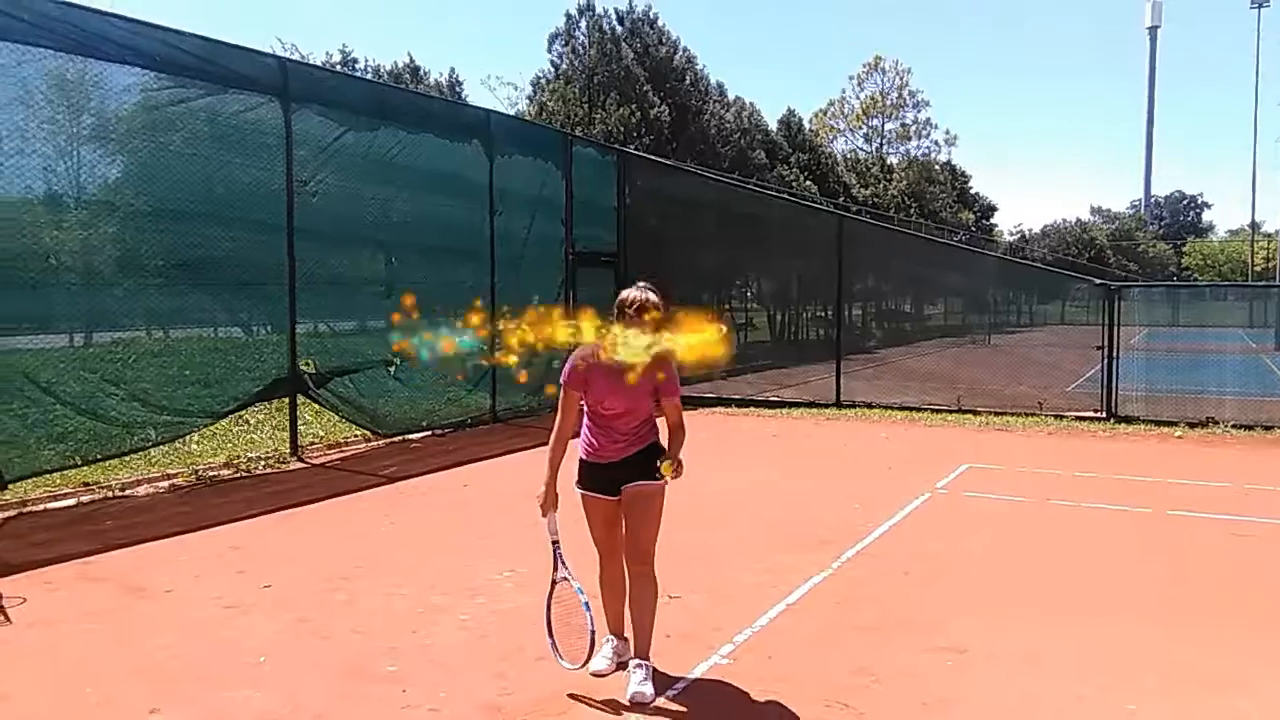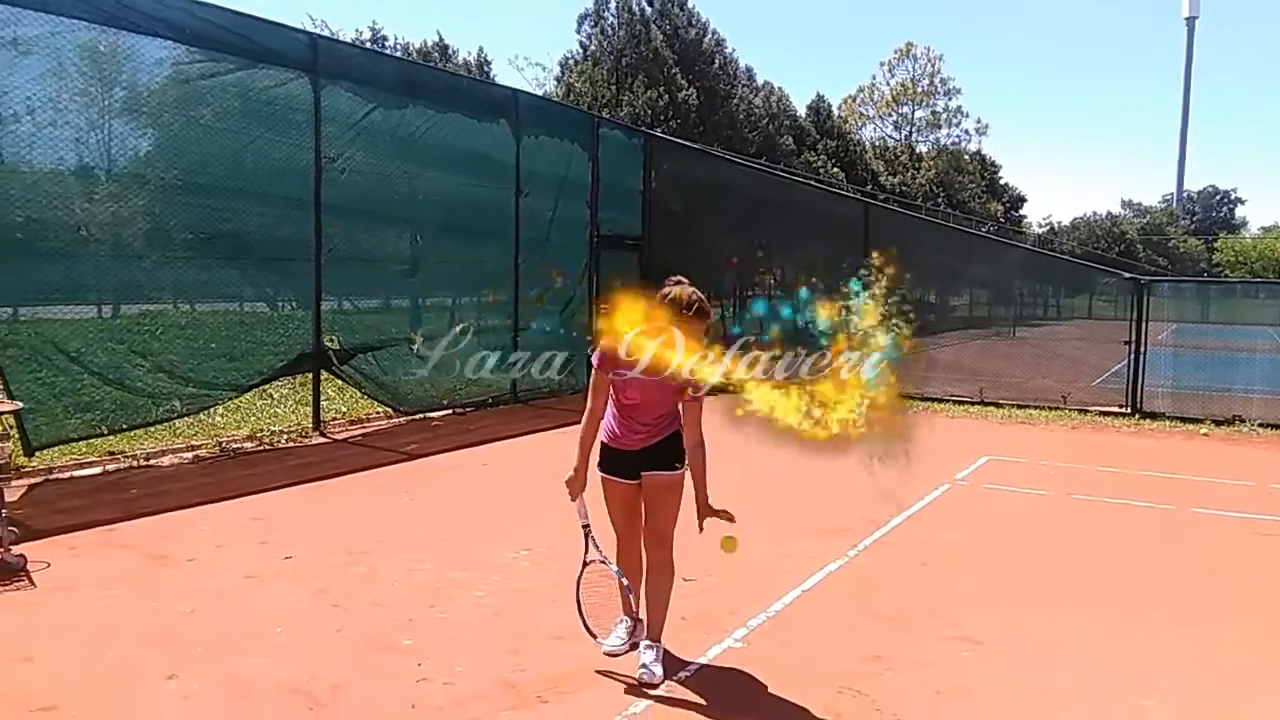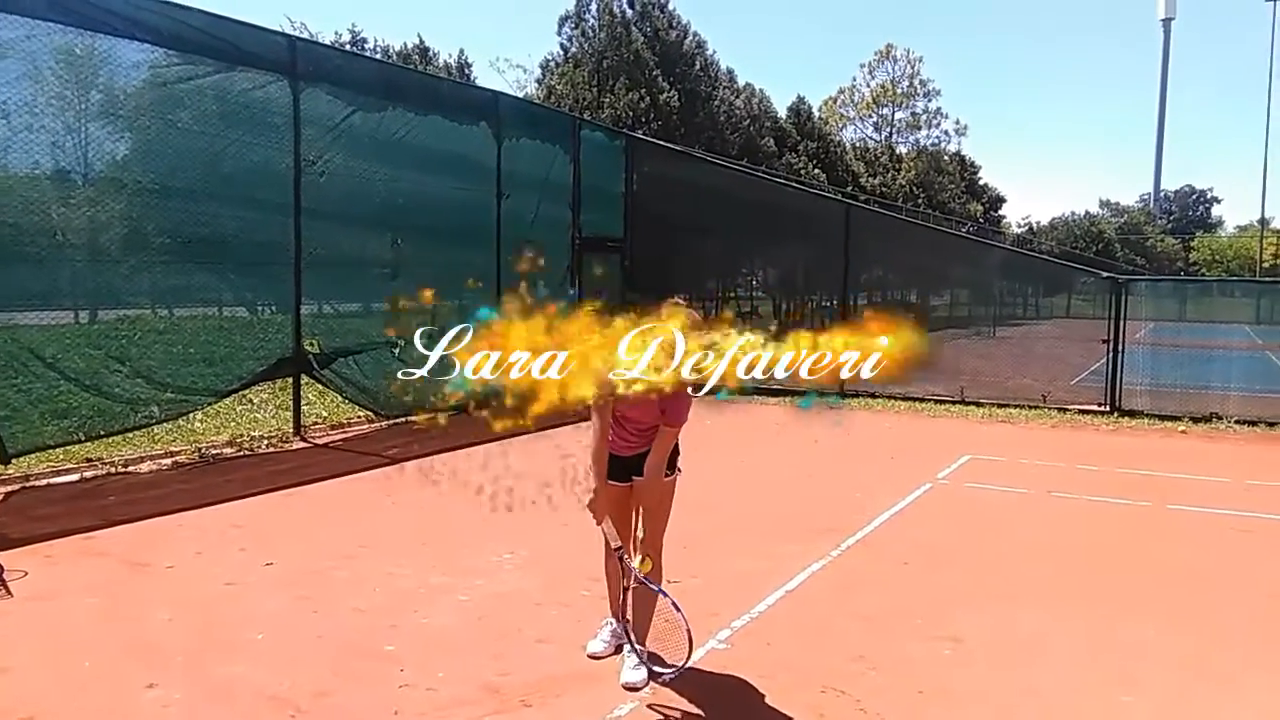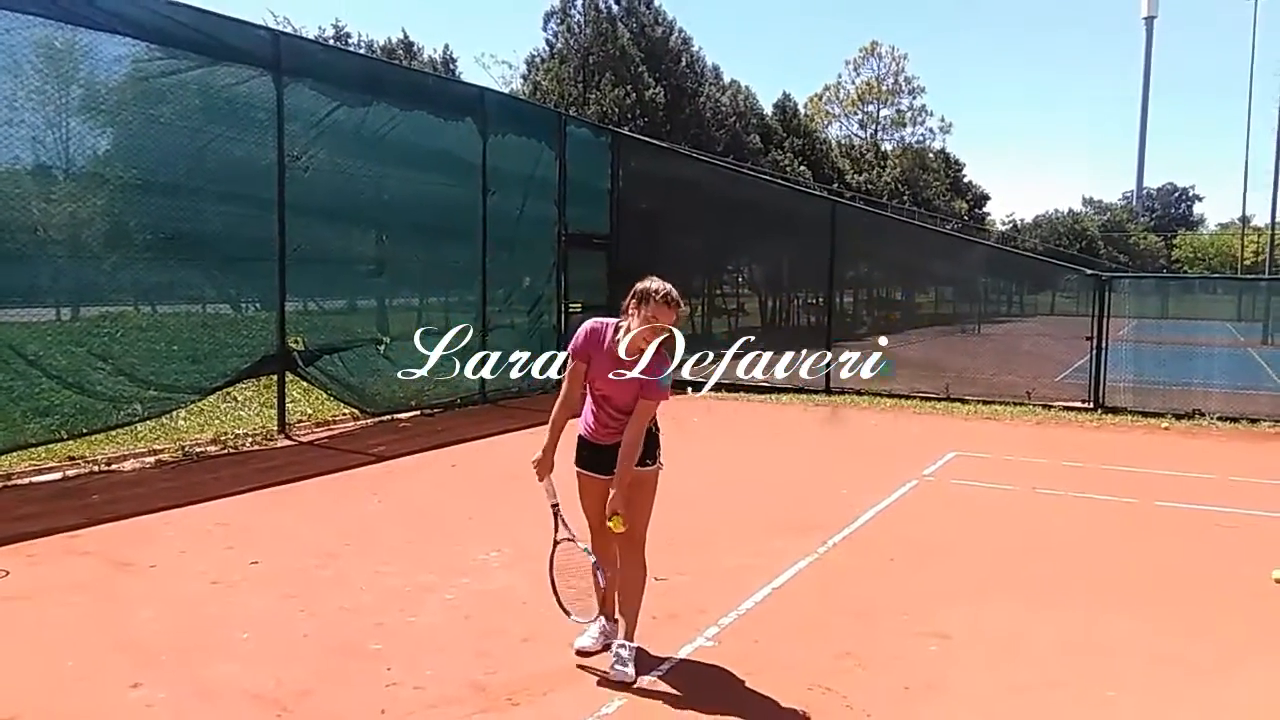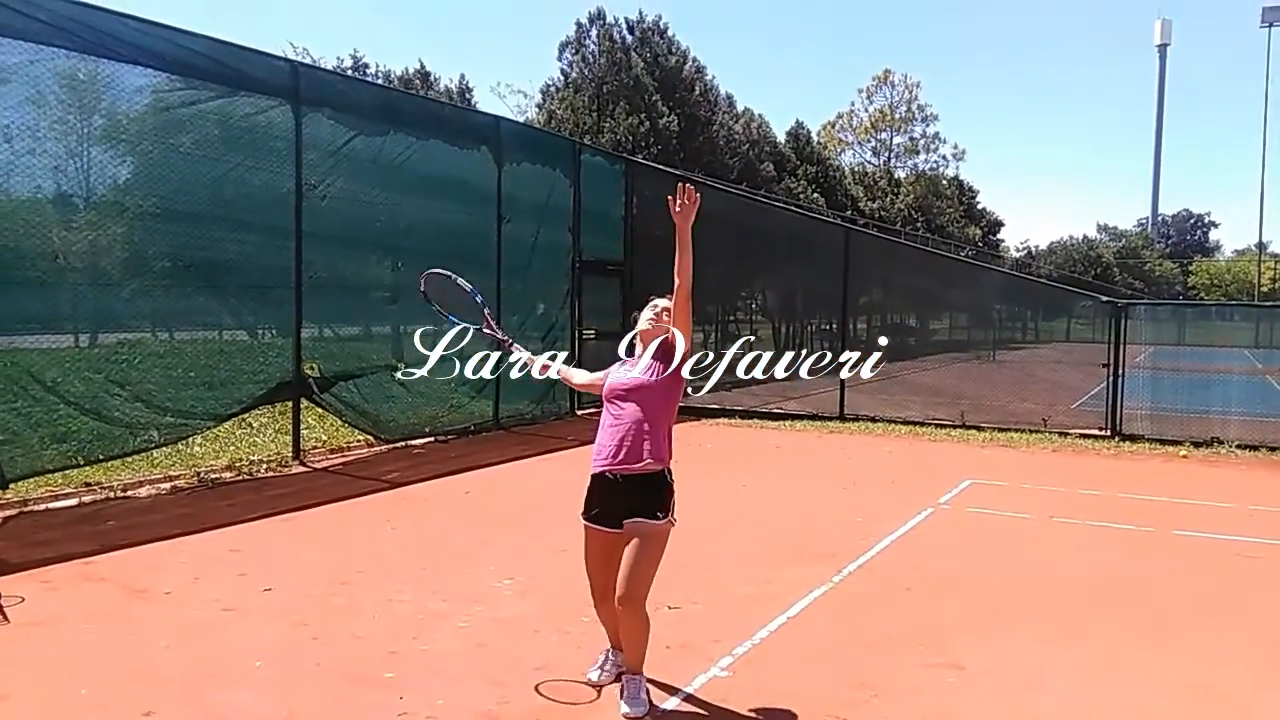
dt=0.7s
person 1, frame 1
left shoulder: (660, 367)
right shoulder: (584, 359)
left elbow: (675, 423)
right elbow: (565, 424)
left wrist: (673, 457)
right wrist: (550, 481)
left hip: (642, 463)
right hip: (595, 466)
left knee: (640, 560)
right knee: (609, 558)
left ankle: (640, 662)
right ankle: (615, 640)
person 1, frame 2
right shoulder: (616, 346)
left elbow: (693, 436)
right elbow: (595, 410)
left wrist: (702, 501)
right wrist: (581, 467)
left hip: (663, 452)
right hip: (616, 451)
left knee: (659, 546)
right knee: (627, 542)
left ankle: (652, 644)
right ankle: (630, 621)
person 1, frame 3
left shoulder: (679, 390)
left elbow: (657, 461)
right elbow: (601, 425)
left wrist: (647, 526)
right wrist: (599, 487)
left hip: (653, 458)
right hip: (612, 455)
left knee: (647, 548)
left ankle: (637, 646)
right ankle: (615, 623)
person 1, frame 4
left shoulder: (659, 363)
right shoulder: (593, 331)
left elbow: (637, 429)
right elbow: (570, 392)
left wrist: (621, 494)
right wrist: (548, 447)
left hip: (635, 450)
right hip: (591, 444)
left knee: (630, 541)
right knee: (600, 536)
left ankle: (625, 642)
right ankle: (605, 621)
person 1, frame 5
left shoulder: (672, 358)
right shoulder: (620, 368)
left elbow: (682, 293)
right elbow: (585, 379)
left wrist: (683, 229)
right wrist: (551, 365)
left hip: (648, 489)
right hip: (603, 487)
left knee: (629, 598)
right knee: (602, 595)
left ankle: (634, 676)
right ankle: (615, 651)
